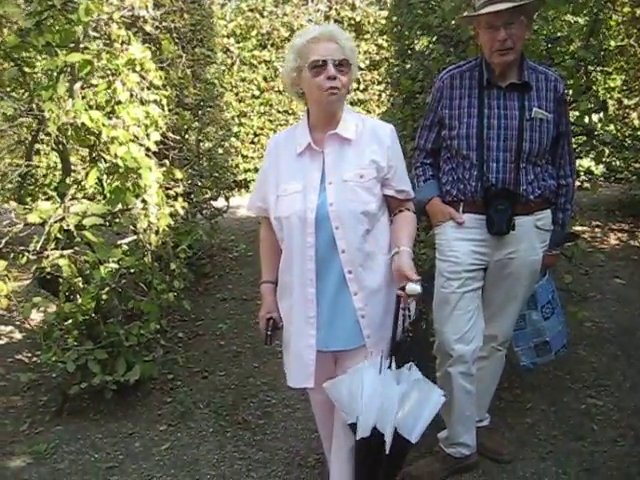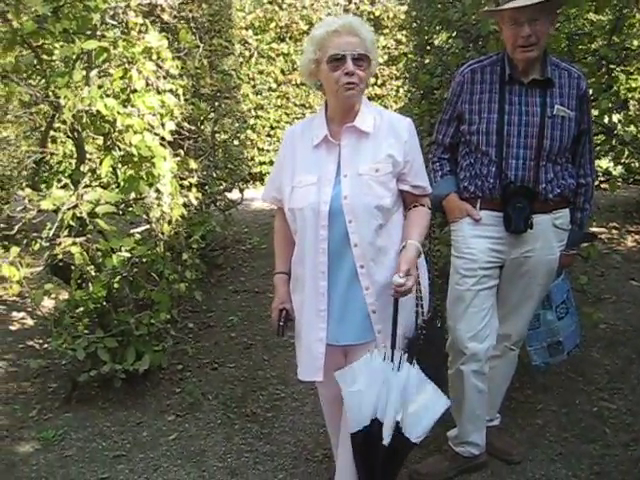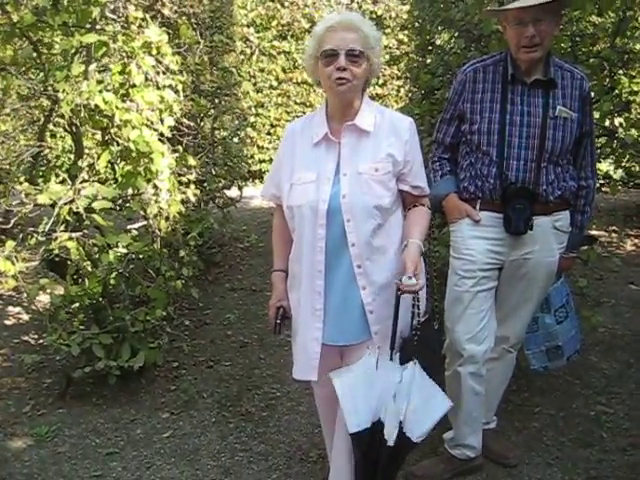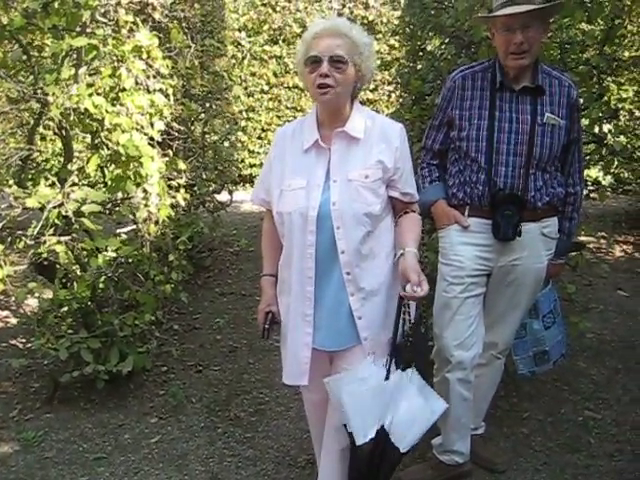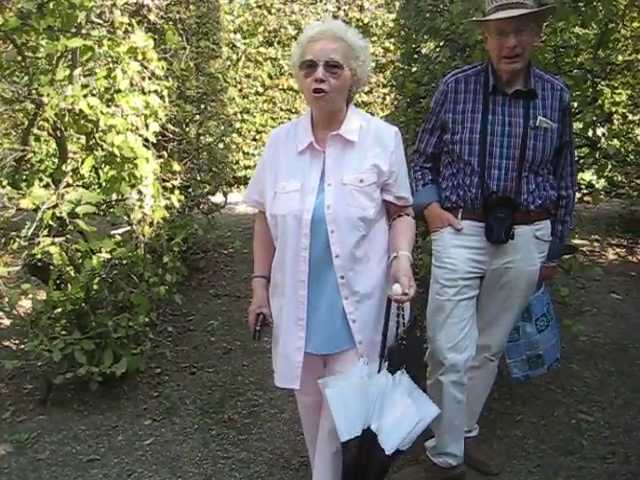
dt=0.5s
person 1, frame 1
left shoulder: (550, 86)
right shoulder: (451, 83)
left elbow: (563, 168)
right elbow: (424, 154)
left wrist: (555, 237)
right wrist: (430, 200)
left hip: (526, 229)
right hip: (464, 226)
left knee: (496, 337)
right knee: (457, 343)
left ankle: (477, 421)
person 1, frame 2
left shoulder: (573, 84)
right shoulder: (471, 77)
left elbow: (582, 167)
right elbow: (441, 148)
left wrist: (573, 236)
right wrist: (447, 196)
left hip: (544, 228)
right hip: (480, 222)
left knee: (509, 336)
right knee: (470, 341)
left ankle: (487, 422)
person 1, frame 3
left shoulder: (576, 86)
right shoulder: (473, 77)
left elbow: (584, 170)
right elbow: (442, 148)
left wrist: (573, 239)
right wrist: (446, 196)
left hip: (544, 230)
right hip: (480, 224)
left knee: (508, 338)
right knee: (467, 343)
left ankle: (483, 425)
person 1, frame 4
left shoulder: (564, 91)
right shoulder: (462, 83)
left elbow: (571, 175)
right elbow: (431, 154)
left wrist: (561, 246)
right wrist: (435, 202)
left hip: (532, 235)
right hip: (468, 228)
left knee: (496, 343)
right knee: (456, 348)
left ankle: (471, 431)
person 1, frame 5
left shoulder: (556, 95)
right shoulder: (455, 87)
left elbow: (564, 178)
right elbow: (424, 157)
left wrist: (553, 248)
right wrist: (428, 204)
left hip: (525, 238)
right hip: (461, 232)
left knee: (489, 347)
right knee: (449, 351)
left ankle: (465, 433)
person 2, frame 1
left shoulder: (379, 136)
right shoulder: (280, 146)
left elbow: (402, 207)
right elbow: (269, 224)
left wrist: (402, 253)
right wrist: (268, 288)
left hip: (365, 301)
right hip: (308, 303)
right knee: (324, 401)
person 2, frame 2
left shoulder: (397, 130)
right shoulder: (296, 138)
left elbow: (418, 202)
right elbow: (284, 216)
left wrist: (410, 248)
right wrist: (281, 280)
left hip: (378, 295)
right hip: (320, 296)
right knee: (333, 396)
person 2, frame 3
left shoulder: (398, 129)
right shoulder: (296, 134)
left elbow: (417, 203)
right elbow: (283, 213)
left wrist: (412, 248)
right wrist: (279, 278)
left hip: (375, 294)
right hip: (317, 295)
right knee: (328, 396)
person 2, frame 4
left shoulder: (387, 135)
right shoulder: (286, 139)
left elbow: (406, 209)
right elbow: (272, 216)
left wrist: (407, 255)
right wrist: (268, 282)
left hip: (365, 300)
right hip: (305, 301)
right knee: (317, 400)
person 2, frame 5
left shoulder: (383, 138)
right shoulder: (280, 141)
left elbow: (401, 213)
right elbow: (265, 220)
left wrist: (401, 259)
right wrist: (260, 285)
left hip: (359, 304)
right hip: (299, 304)
right knee: (311, 402)
